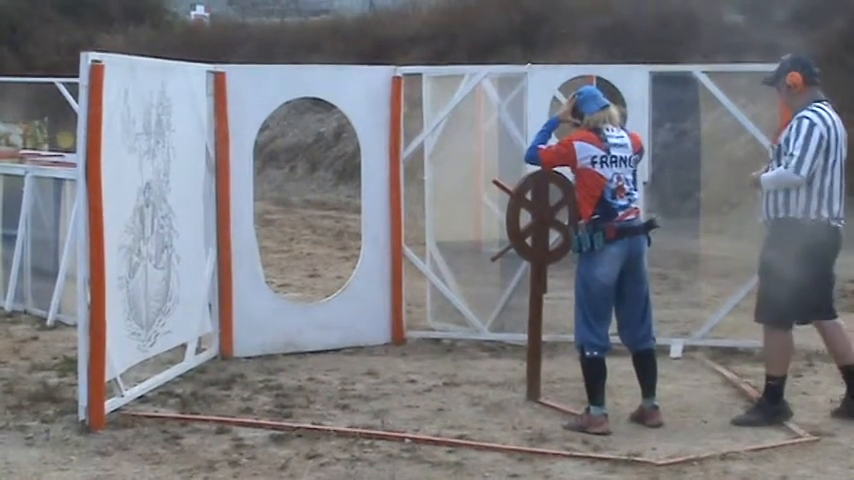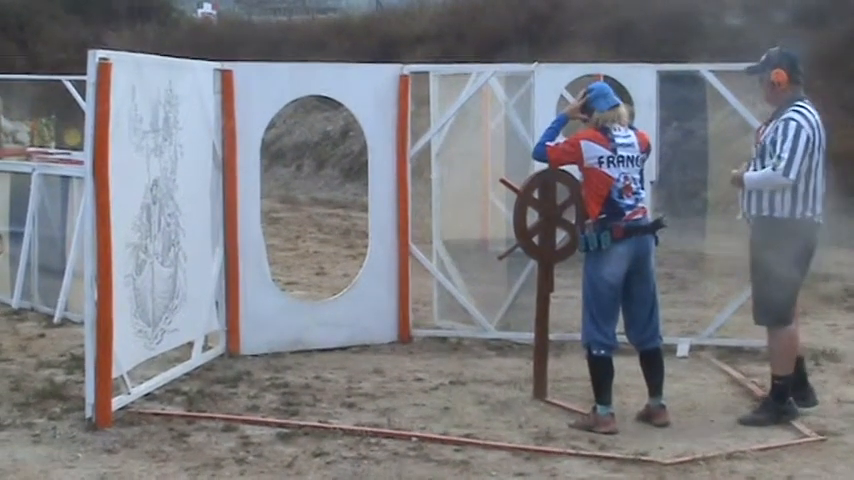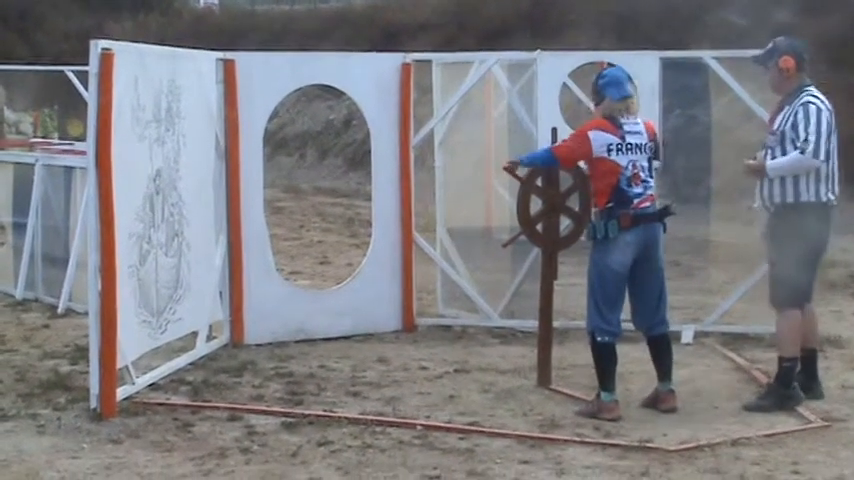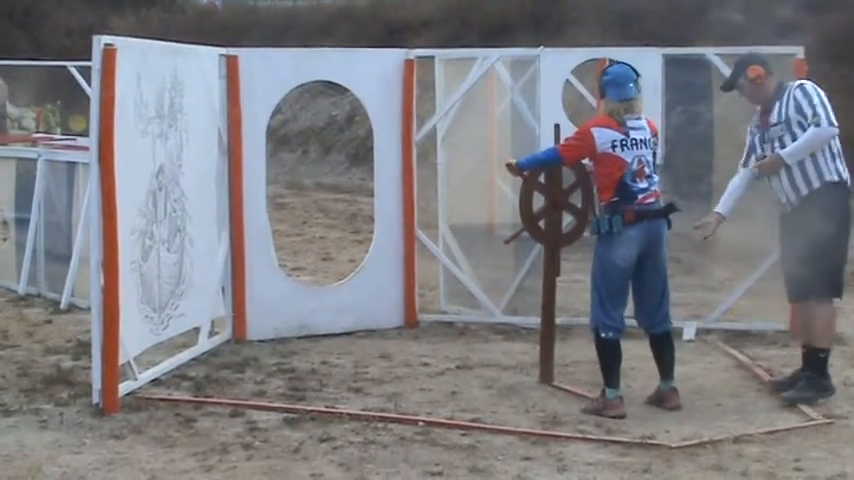
dt=0.7s
person 1, frame 1
left shoulder: (807, 121)
left elbow: (794, 174)
left wrist: (761, 178)
right wrist: (771, 174)
left hip: (796, 230)
right hip: (821, 228)
left knee: (776, 317)
right knee: (821, 314)
left ankle: (773, 401)
person 1, frame 2
left shoulder: (793, 121)
right shoulder: (803, 115)
left elbow: (783, 176)
left wrist: (744, 178)
right wrist: (753, 174)
left hip: (783, 228)
right hip: (790, 225)
left knee: (776, 314)
right knee: (781, 310)
left ankle: (780, 399)
right ankle: (798, 385)
person 1, frame 3
left shoulder: (810, 105)
right shoulder: (788, 106)
left elbow: (812, 158)
left wrist: (767, 167)
left hip: (805, 213)
right hip: (789, 212)
left knee: (787, 299)
right knee: (798, 298)
left ankle: (783, 386)
right ankle: (806, 377)
person 1, frame 4
left shoulder: (803, 92)
right shoulder: (760, 122)
left elbow: (826, 129)
right elbow: (745, 172)
left wrist: (782, 157)
right wrist: (719, 213)
left hip: (824, 199)
right hip: (795, 208)
left knee: (818, 291)
right knee: (800, 293)
left ankle: (820, 376)
right ankle: (809, 368)
person 2, frame 1
left shoulder: (579, 142)
right shoulder: (633, 141)
left elbow: (533, 155)
left wrist: (557, 119)
right wrist: (612, 124)
left hip: (601, 243)
right hip: (635, 238)
left knee: (592, 332)
right knee: (639, 329)
left ankle: (596, 414)
right ankle: (650, 406)
person 2, frame 2
left shoulder: (586, 142)
right shoulder: (640, 140)
left elbow: (540, 151)
left wrist: (565, 115)
right wrist: (620, 120)
left hip: (608, 244)
right hip: (641, 238)
left knee: (599, 332)
right knee: (646, 328)
left ankle: (603, 413)
right ankle: (657, 406)
person 2, frame 3
left shoulder: (593, 132)
right shoulder: (648, 130)
left elbow: (554, 156)
left wrist: (520, 161)
left hip: (615, 232)
right hip: (650, 227)
left knee: (603, 320)
right knee: (652, 315)
left ankle: (607, 400)
right ankle: (666, 390)
person 2, frame 4
left shoulder: (597, 130)
right shoulder: (649, 128)
left elbow: (557, 155)
left wrist: (520, 165)
left hip: (619, 228)
right hip: (654, 223)
left knee: (607, 316)
right knee: (656, 312)
left ankle: (612, 397)
right ankle: (668, 388)
